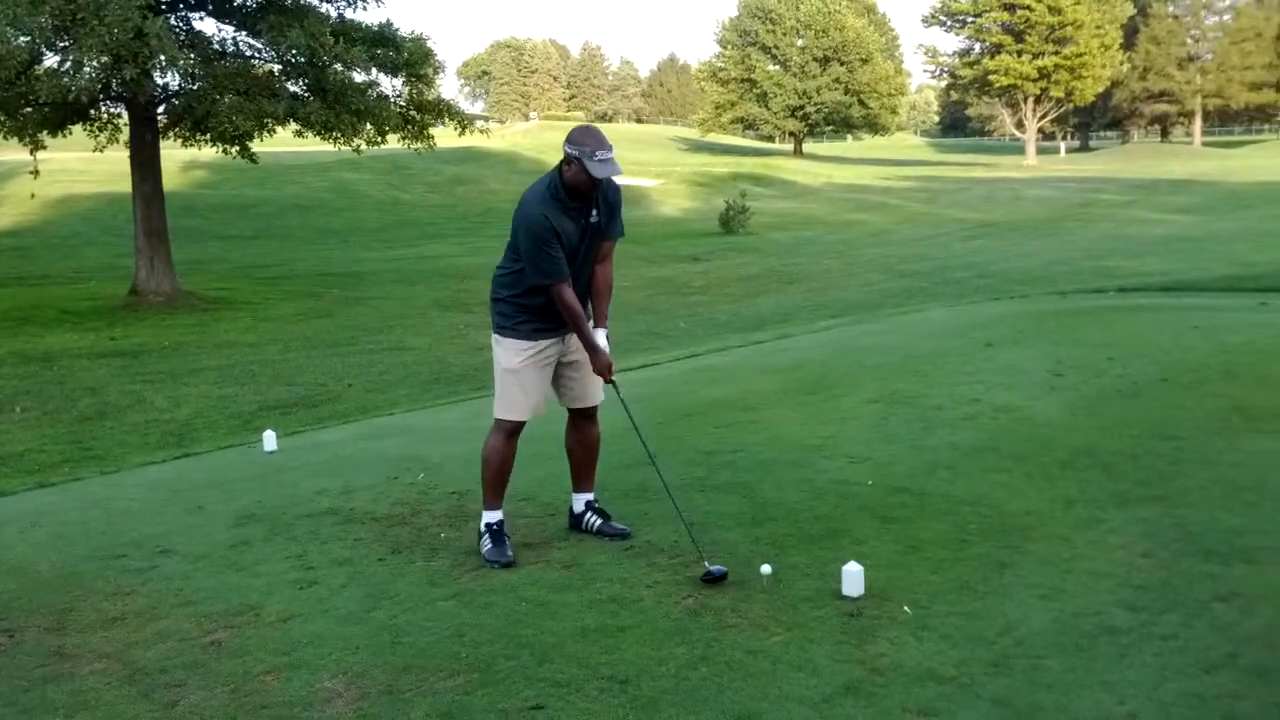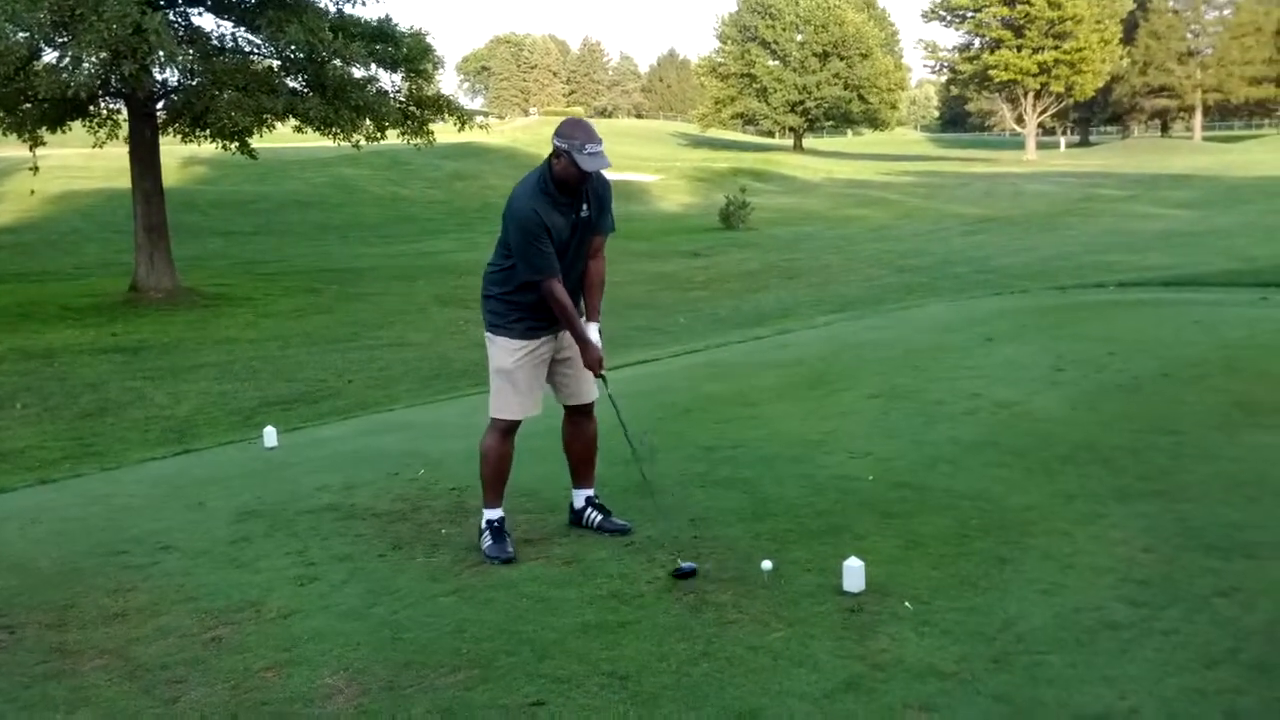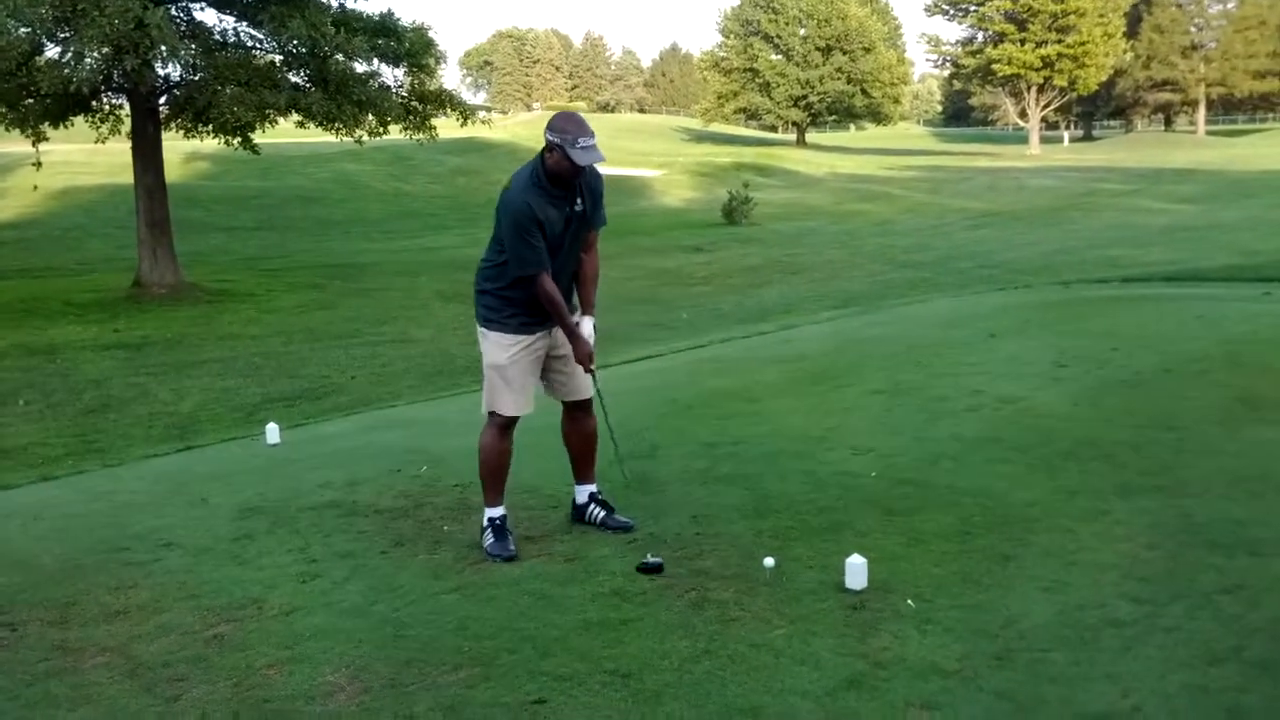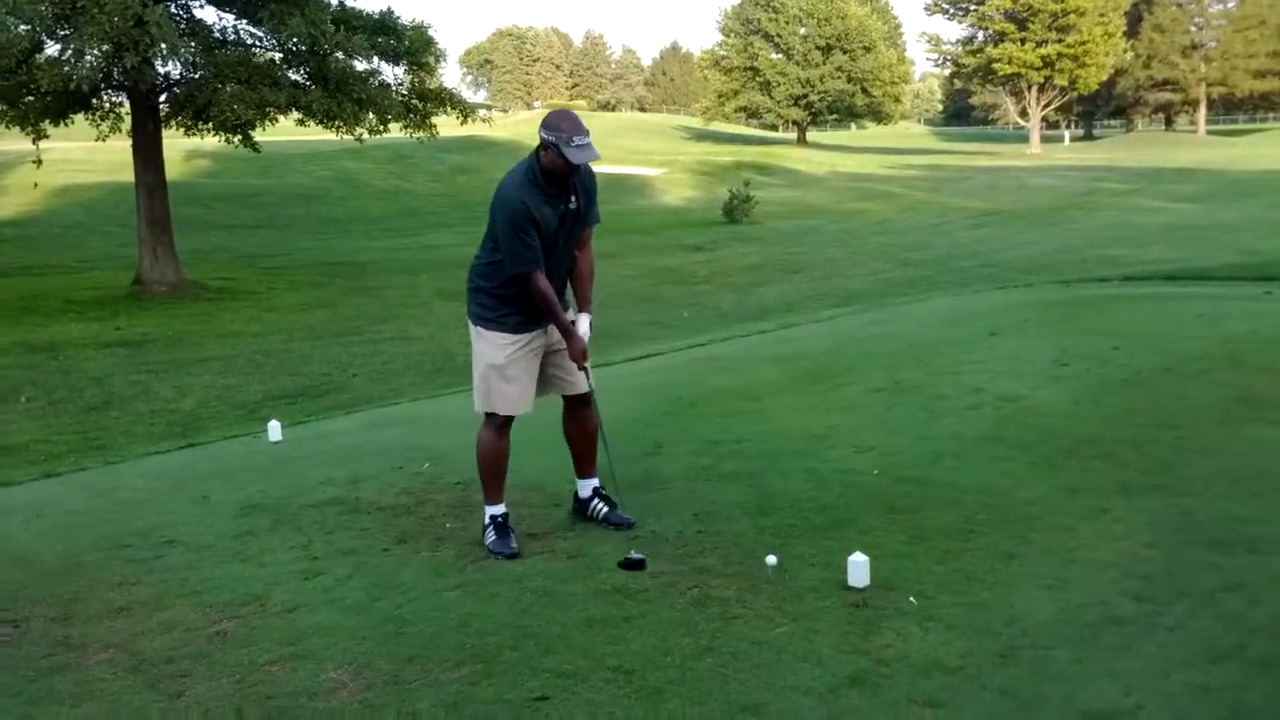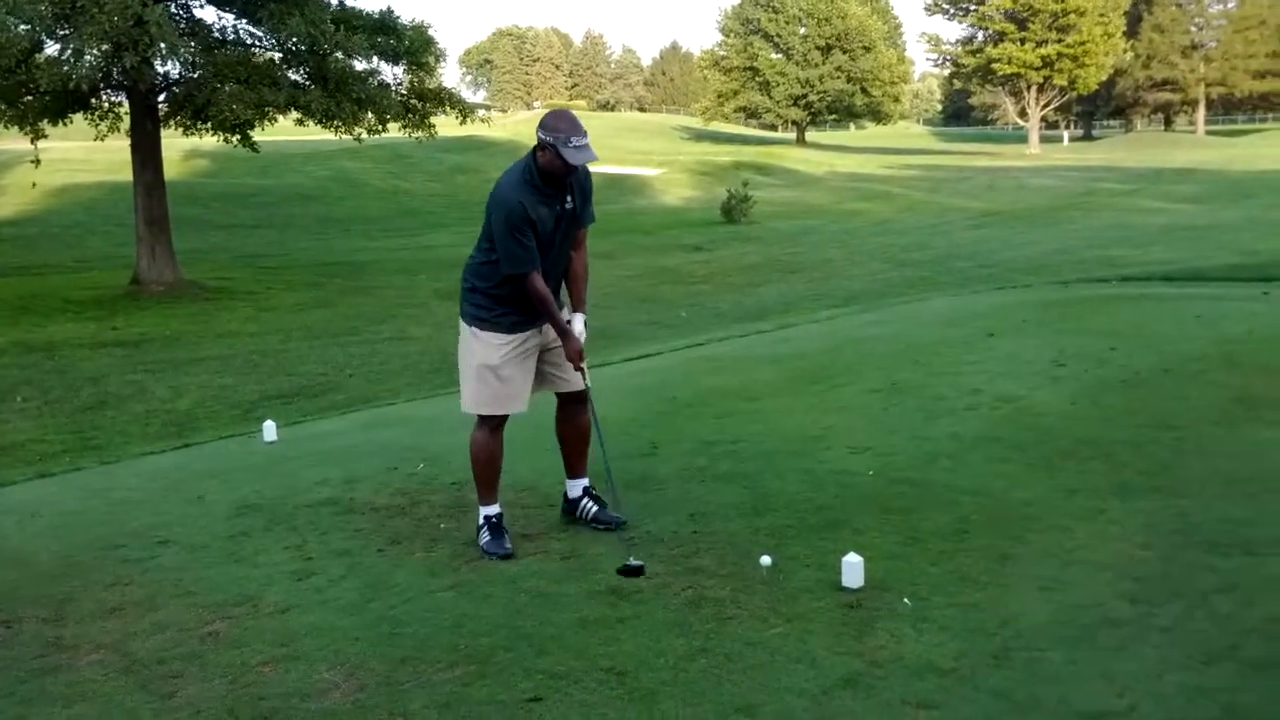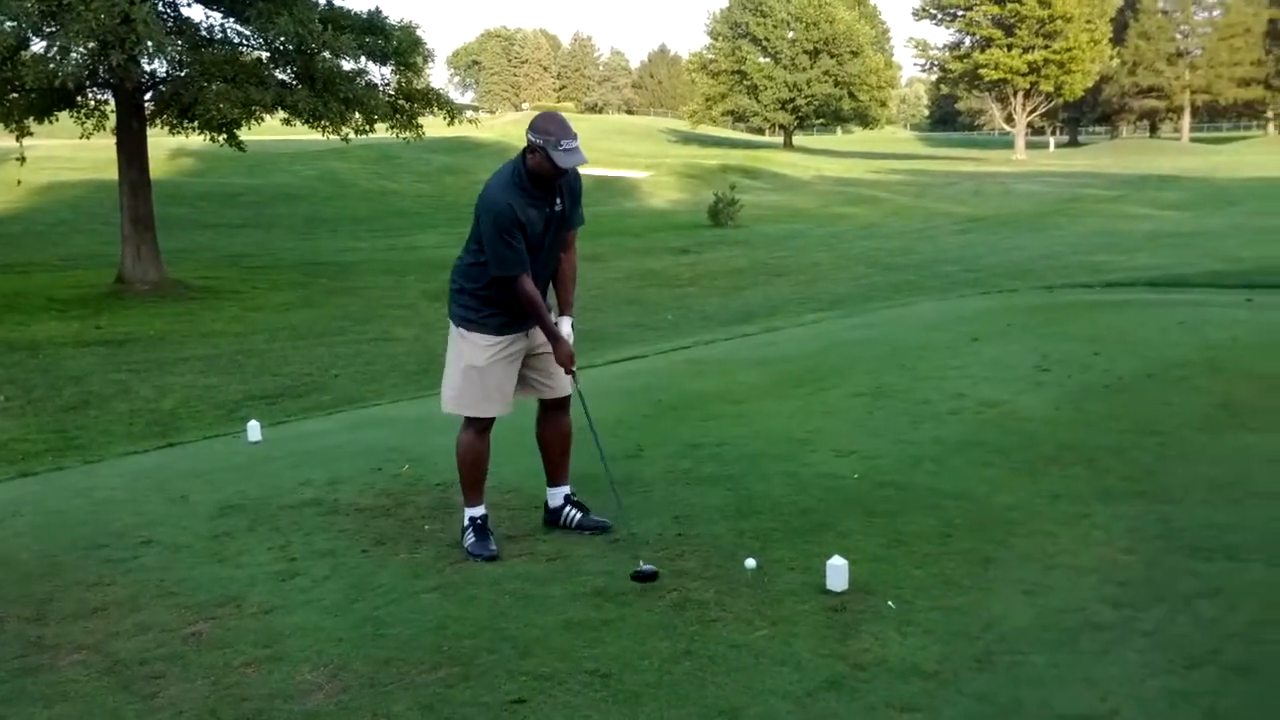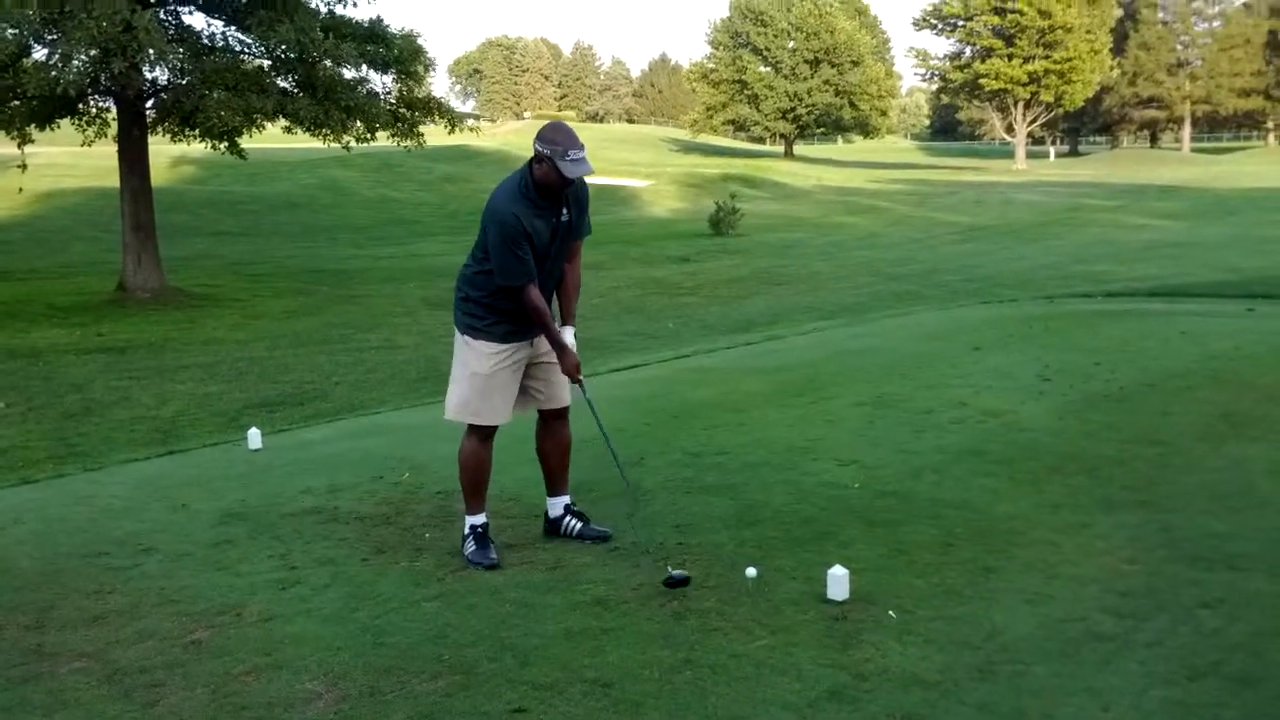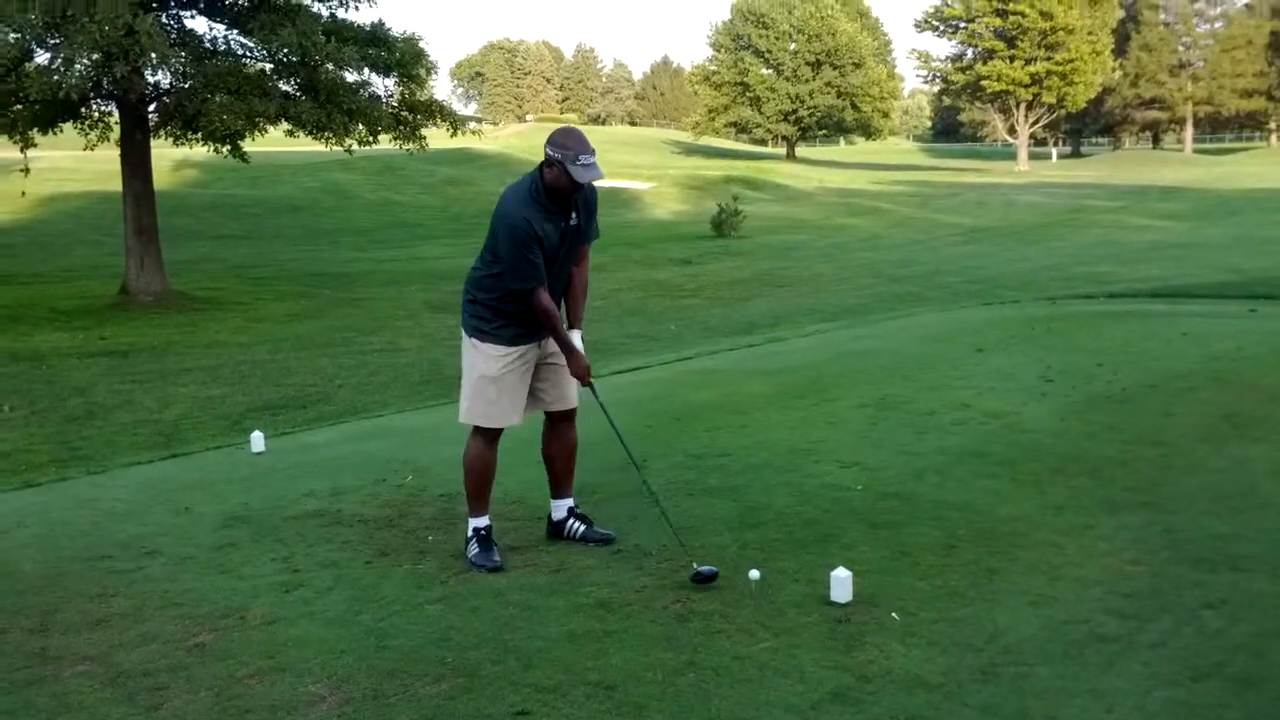
dt=0.1s
person 1, frame 1
left shoulder: (607, 194)
right shoulder: (536, 211)
left elbow: (602, 262)
right elbow: (559, 289)
left wrist: (601, 328)
right wrist: (593, 349)
left hip: (573, 320)
right hip: (523, 322)
left knee: (586, 411)
right knee: (510, 423)
left ankle: (583, 506)
right ankle: (491, 522)
person 1, frame 2
left shoulder: (597, 188)
right shoulder: (527, 205)
left elbow: (594, 256)
right elbow: (548, 284)
left wrist: (594, 324)
right wrist: (583, 343)
left hip: (566, 316)
right hip: (515, 321)
left knee: (582, 408)
right knee: (506, 421)
left ankle: (584, 503)
right ankle: (491, 521)
person 1, frame 3
left shoulder: (589, 182)
right shoulder: (520, 199)
left elbow: (587, 251)
right elbow: (539, 279)
left wrist: (588, 318)
right wrist: (575, 337)
left hip: (560, 311)
right hip: (509, 316)
left knee: (580, 403)
right knee: (503, 417)
left ankle: (586, 498)
right ankle: (493, 518)
person 1, frame 4
left shoulder: (583, 179)
right shoulder: (515, 197)
left elbow: (581, 248)
right elbow: (532, 277)
left wrist: (584, 315)
right wrist: (568, 335)
left hip: (554, 309)
right hip: (503, 314)
left knee: (580, 396)
right knee: (500, 415)
left ankle: (588, 494)
right ankle: (495, 517)
person 1, frame 5
left shoulder: (578, 179)
right shoulder: (511, 197)
left elbow: (576, 248)
right elbow: (529, 277)
left wrist: (578, 315)
right wrist: (563, 336)
left hip: (548, 309)
right hip: (497, 313)
left knee: (575, 395)
right knee: (493, 415)
left ankle: (577, 494)
right ankle: (489, 518)
person 1, frame 6
left shoulder: (568, 181)
right shoulder: (500, 200)
left elbow: (565, 251)
right elbow: (519, 281)
left wrist: (566, 319)
right wrist: (554, 339)
left hip: (534, 312)
right hip: (484, 315)
left knee: (557, 403)
right knee: (479, 418)
left ankle: (559, 501)
right ankle: (474, 519)
person 1, frame 7
left shoulder: (575, 191)
right shoulder: (507, 209)
left elbow: (570, 260)
right elbow: (526, 290)
left wrist: (569, 329)
right wrist: (560, 349)
left hip: (538, 321)
right hip: (489, 324)
left knee: (556, 413)
right knee: (483, 426)
left ankle: (559, 511)
right ankle: (475, 527)
person 1, frame 8
left shoulder: (584, 196)
right shoulder: (517, 213)
left elbow: (578, 265)
right elbow: (535, 294)
left wrist: (576, 332)
right wrist: (570, 351)
left hip: (546, 323)
right hip: (497, 326)
left knee: (563, 415)
right knee: (488, 427)
left ankle: (563, 514)
right ankle: (478, 529)
